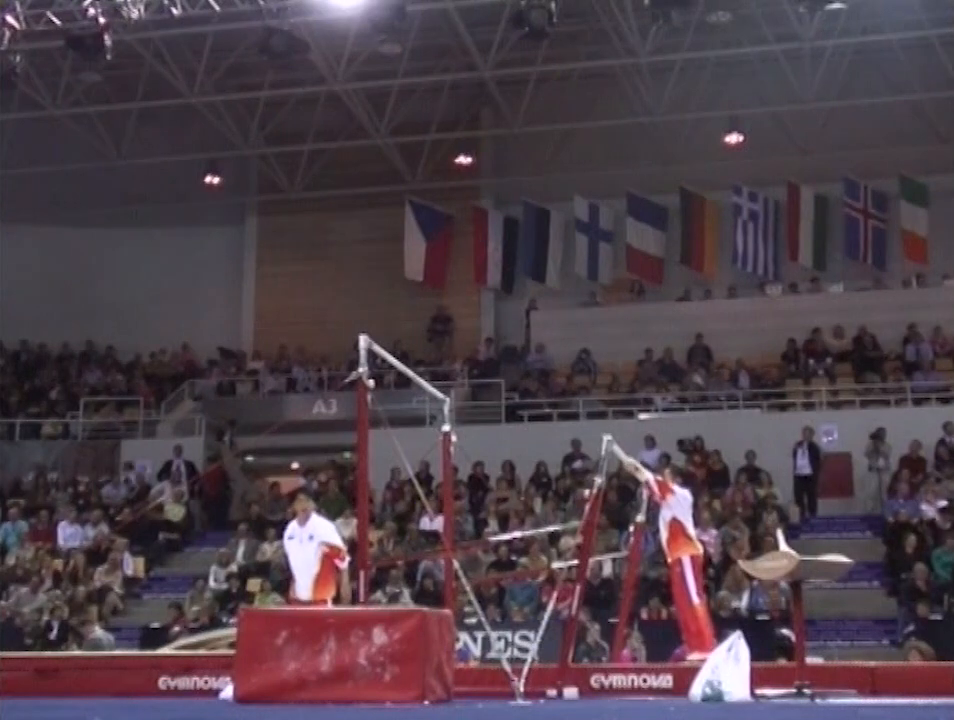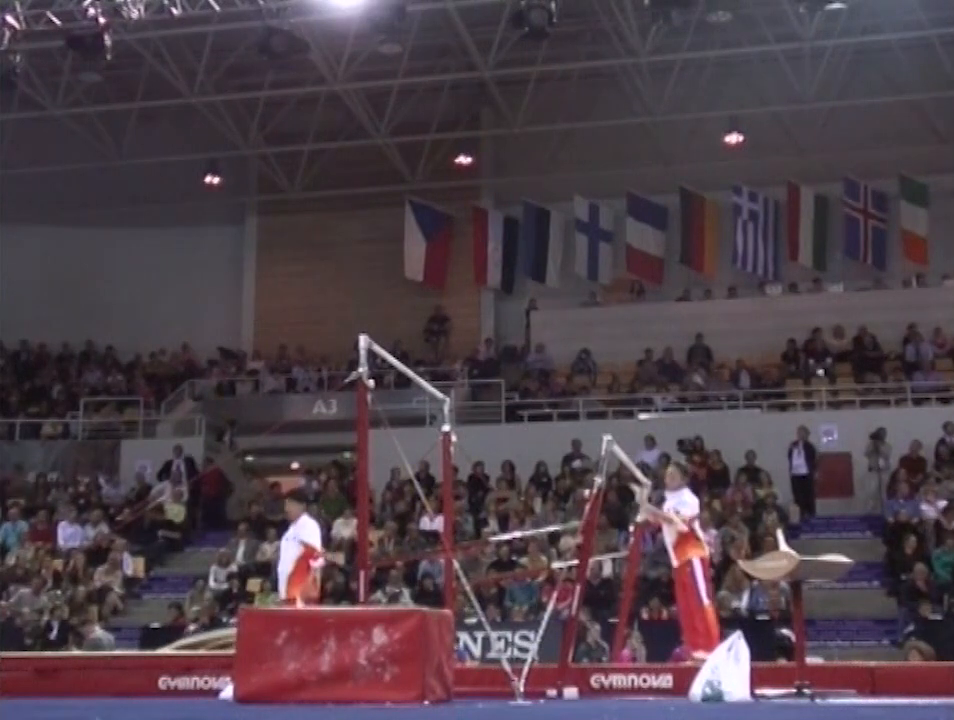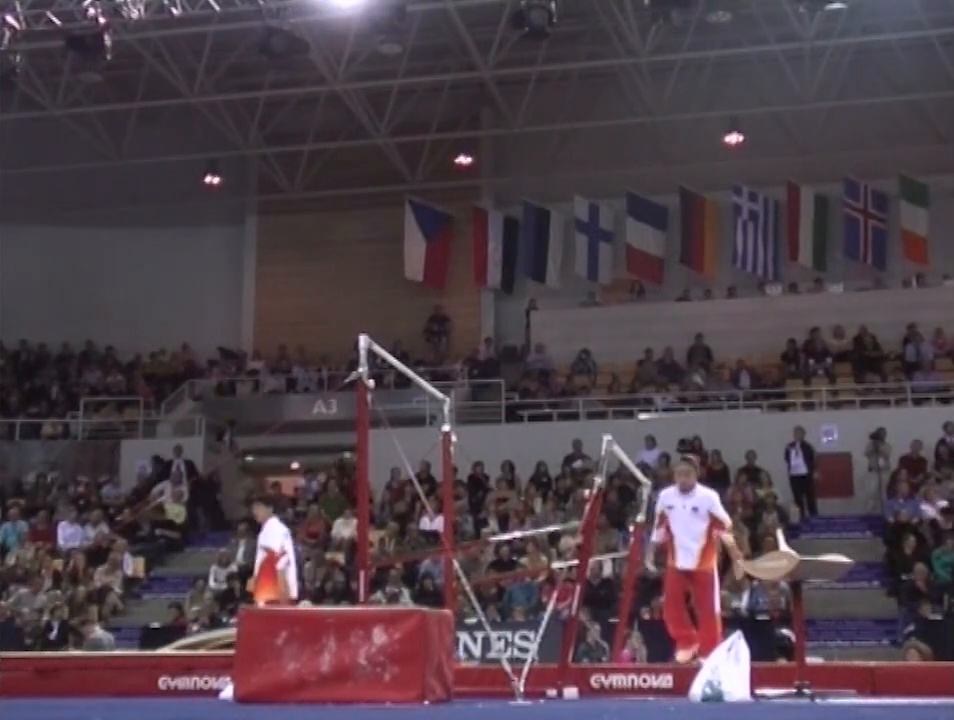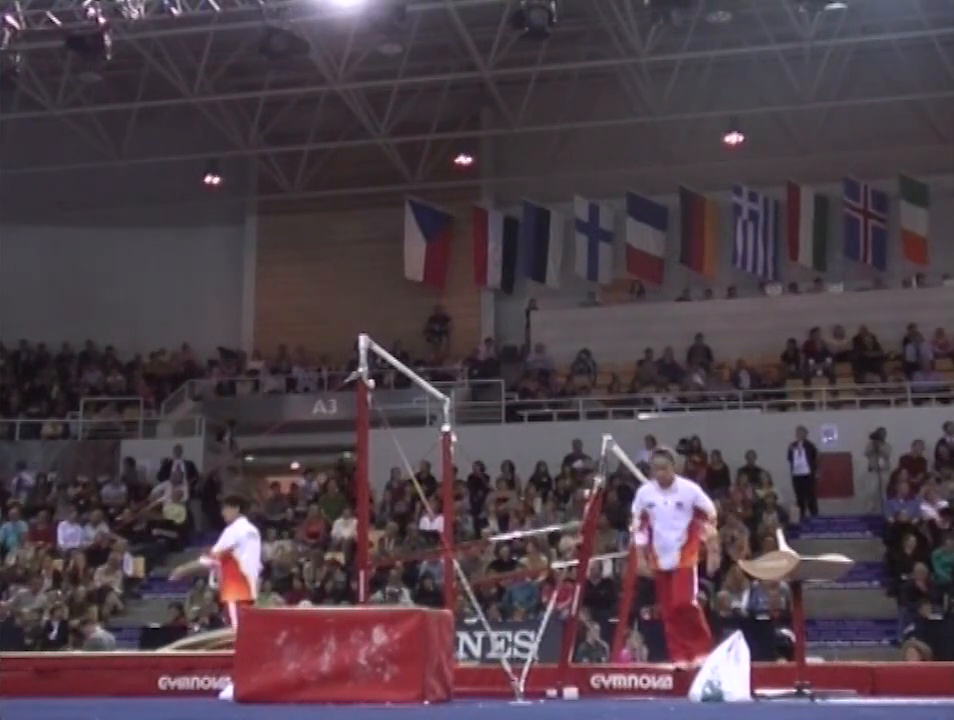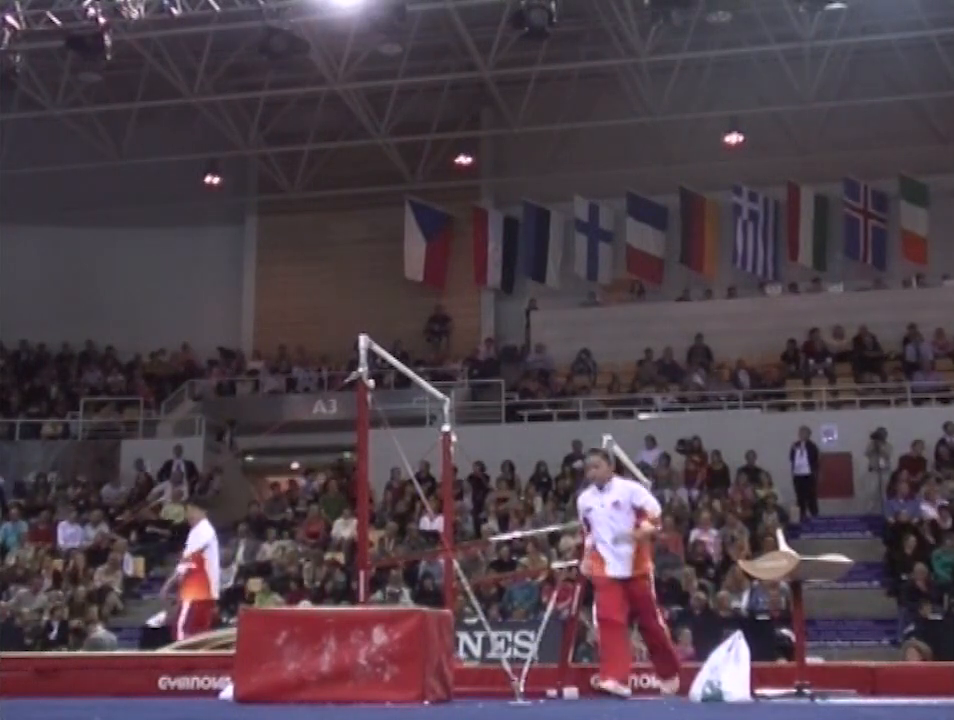
dt=0.5s
person 1, frame 1
left shoulder: (681, 495)
right shoulder: (669, 498)
left elbow: (656, 483)
right elbow: (653, 486)
left wrist: (637, 468)
right wrist: (636, 471)
left hip: (686, 554)
right hip: (677, 555)
left knee: (692, 599)
right knee: (684, 602)
left ankle: (704, 647)
right ankle: (696, 647)
person 1, frame 2
left shoulder: (686, 499)
right shoulder: (670, 498)
left elbow: (683, 522)
right elbow: (665, 521)
left wrist: (660, 515)
right wrist: (649, 512)
left hip: (692, 557)
right hip: (679, 560)
left knee: (700, 601)
right knee: (684, 607)
left ankle: (710, 647)
right ankle: (695, 648)
person 1, frame 3
left shoulder: (708, 497)
right shoulder: (665, 496)
left elbow: (724, 526)
right elbow: (660, 526)
left wrist: (736, 557)
right wrist: (651, 551)
left hip: (704, 560)
right hip: (677, 561)
left knee: (708, 608)
right knee: (671, 602)
left ankle: (709, 653)
right ankle: (686, 642)
person 1, frame 4
left shoulder: (691, 490)
right shoulder: (644, 493)
left elbow: (708, 519)
right elbow: (639, 524)
left wrist: (713, 551)
right wrist: (640, 556)
left hip: (685, 557)
right hip: (659, 560)
left knee: (685, 604)
right knee: (669, 611)
left ankle: (701, 647)
right ankle: (680, 655)
person 1, frame 5
left shoulder: (630, 488)
right shoulder: (585, 499)
left elbow: (654, 517)
left wrist: (635, 534)
right wrist: (587, 557)
left hip: (636, 566)
right hip: (605, 570)
left knee: (649, 622)
right knee: (609, 620)
left ankle: (668, 673)
right ankle: (614, 678)
